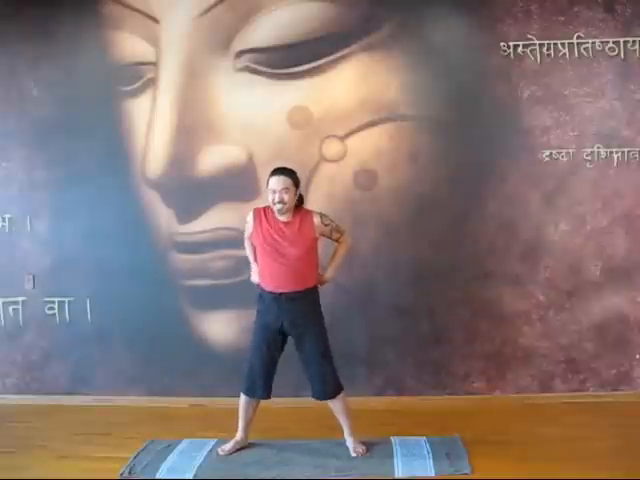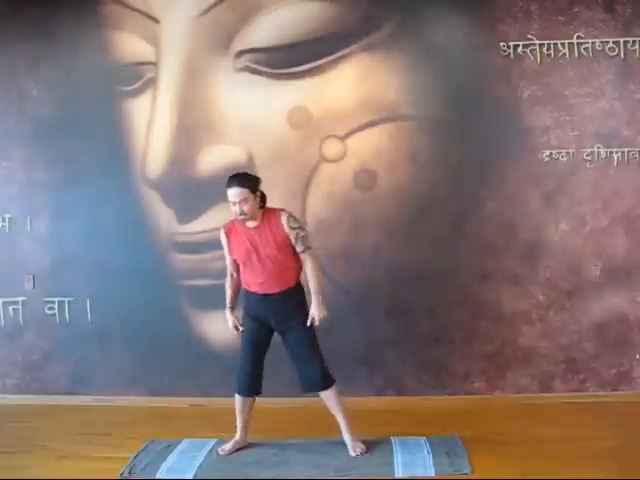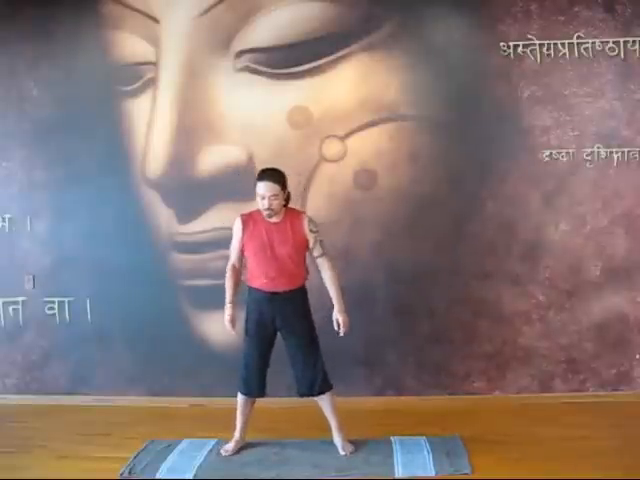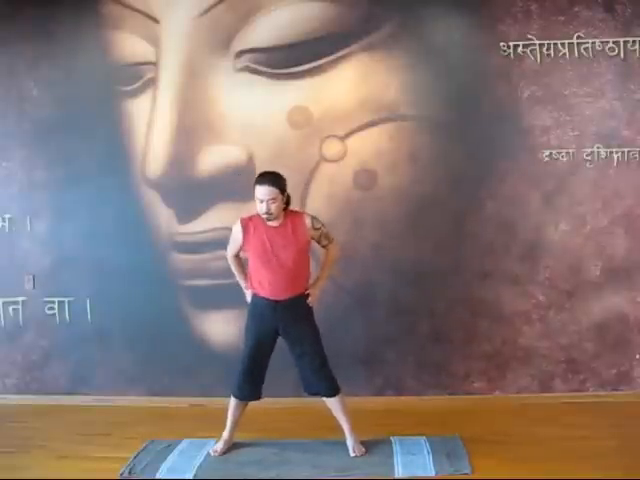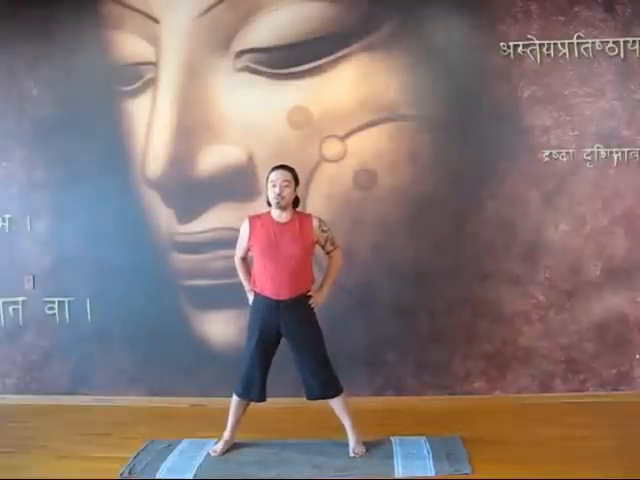
dt=1s
person 1, frame 1
left shoulder: (315, 220)
right shoulder: (256, 217)
left elbow: (344, 239)
left wrist: (329, 271)
right wrist: (254, 267)
left hip: (305, 304)
right hip: (269, 305)
left knee: (324, 373)
right knee: (256, 372)
left ankle: (349, 435)
right ankle: (241, 435)
person 1, frame 2
left shoulder: (283, 220)
right shoulder: (228, 232)
left elbow: (309, 259)
left wrist: (318, 301)
right wrist: (230, 309)
left hip: (291, 301)
right hip: (254, 306)
left knee: (313, 367)
right knee: (247, 371)
left ankle: (347, 432)
right ankle: (240, 435)
person 1, frame 3
left shoulder: (303, 222)
right shoulder: (243, 223)
left elbow: (324, 262)
right elbow: (233, 265)
left wrist: (338, 306)
right wrist: (229, 304)
left hip: (294, 302)
right hip: (259, 303)
left knee: (312, 368)
right knee: (251, 369)
left ankle: (337, 433)
right ankle: (239, 435)
person 1, frame 4
left shoulder: (305, 222)
right shoulder: (243, 227)
left elbow: (332, 247)
right elbow: (231, 256)
left wrist: (318, 285)
right wrist: (246, 288)
left hip: (297, 307)
right hip: (261, 308)
left knee: (319, 370)
right knee: (247, 372)
left ankle: (350, 434)
right ankle: (227, 435)
person 1, frame 5
left shoulder: (312, 224)
right shoulder: (251, 225)
left elbow: (336, 255)
right elbow: (239, 258)
left wrist: (323, 291)
right wrist: (250, 291)
left hip: (299, 308)
right hip: (264, 308)
left knee: (321, 371)
right knee: (251, 372)
left ankle: (352, 434)
right ankle: (228, 435)
